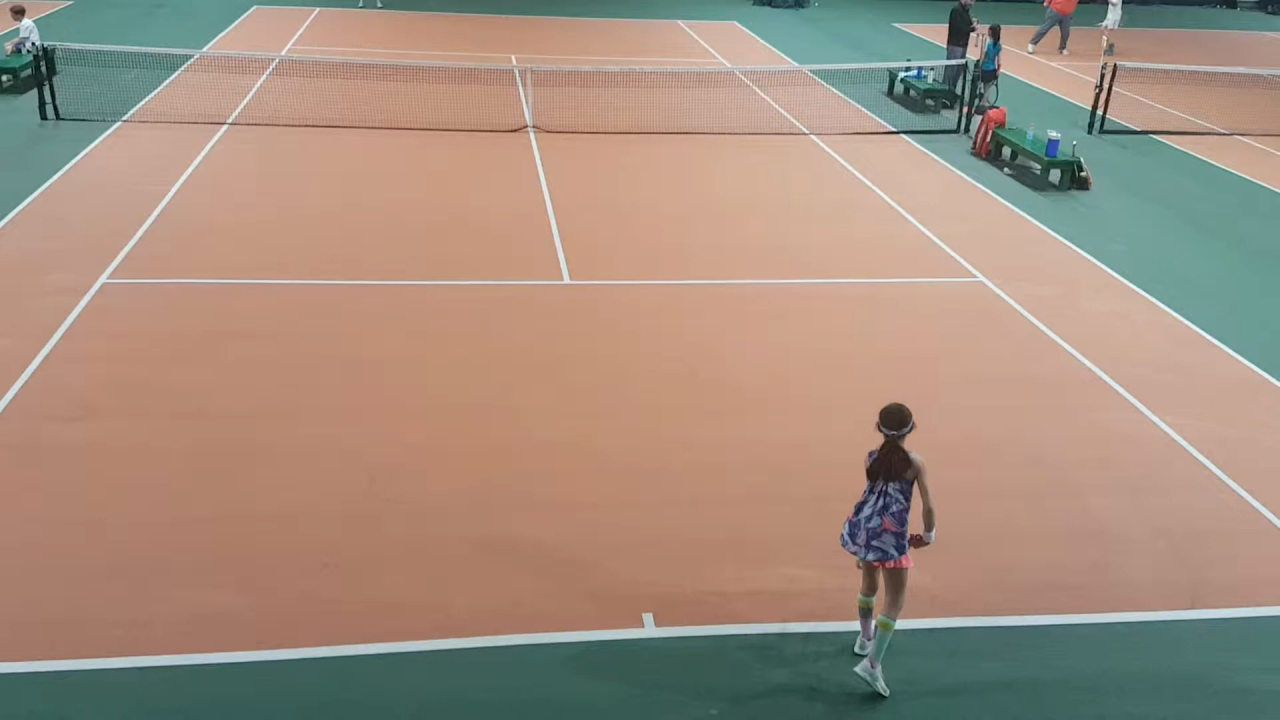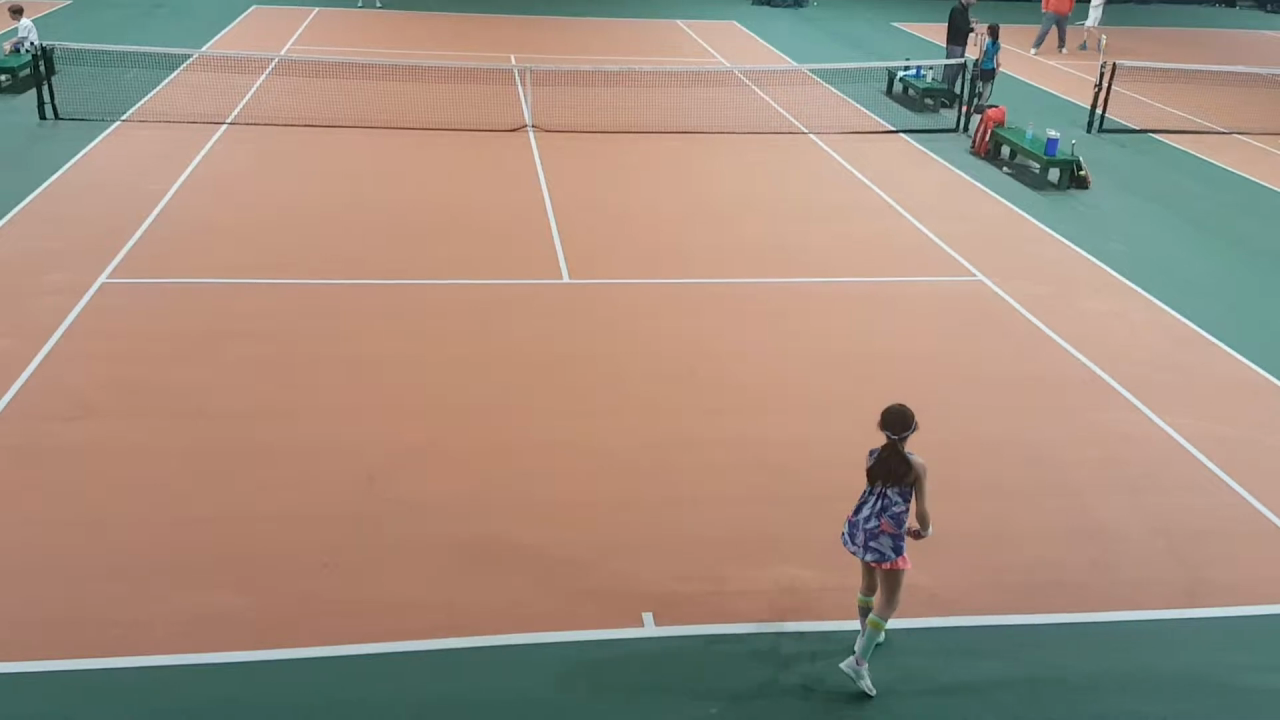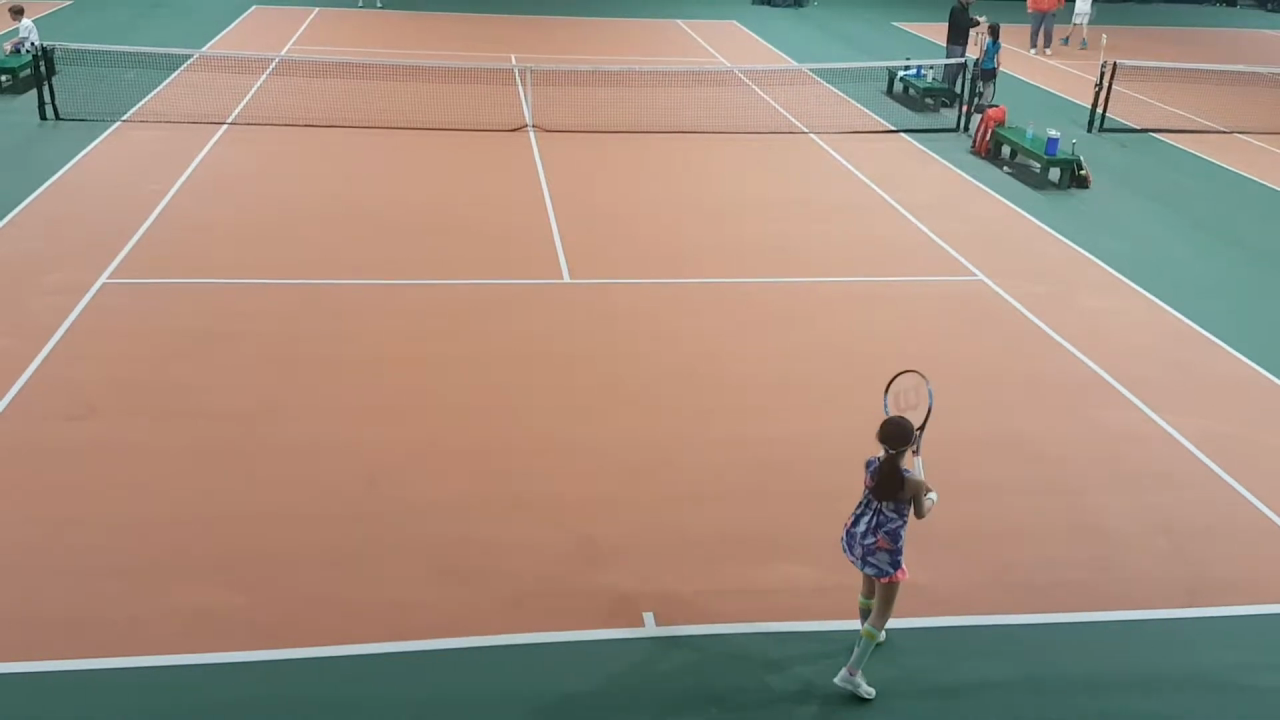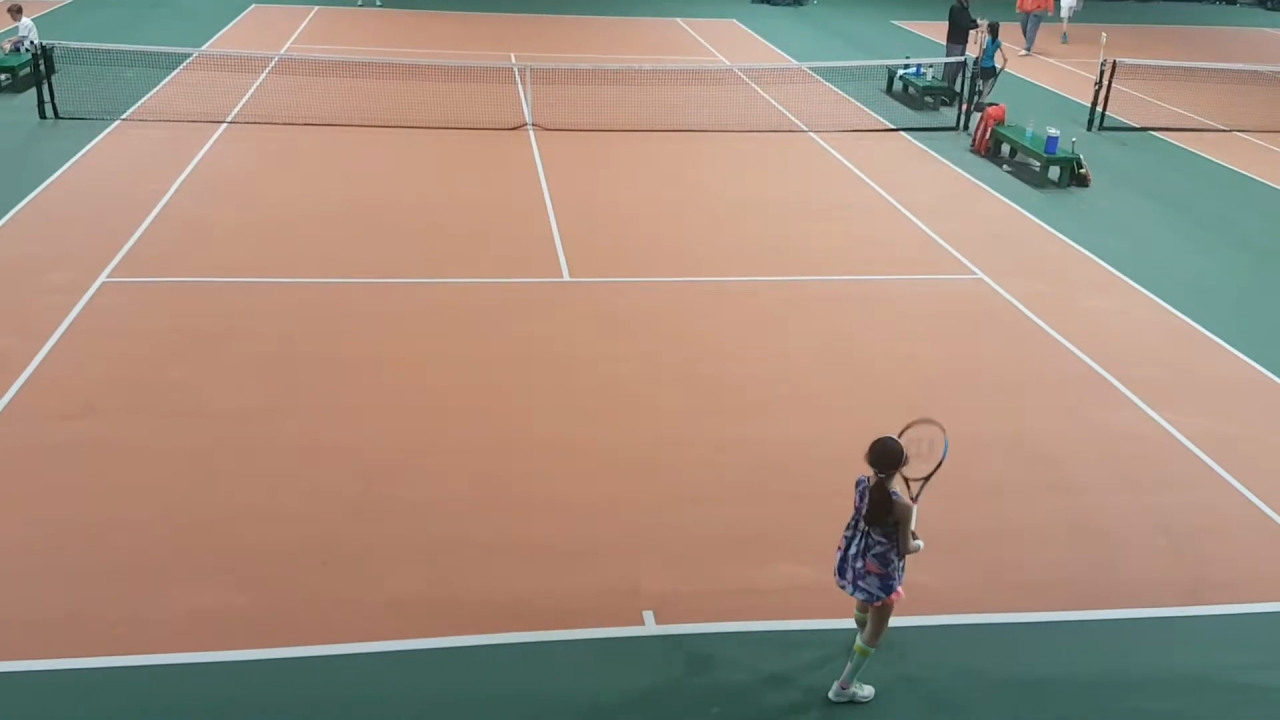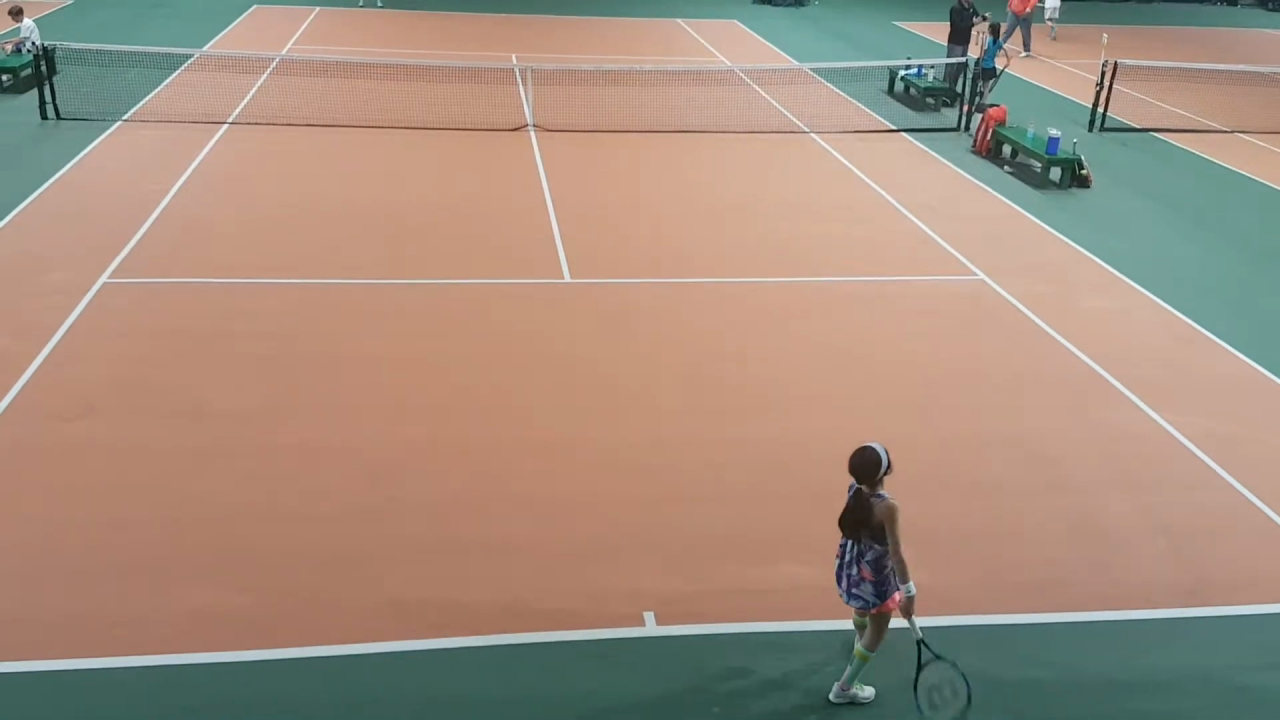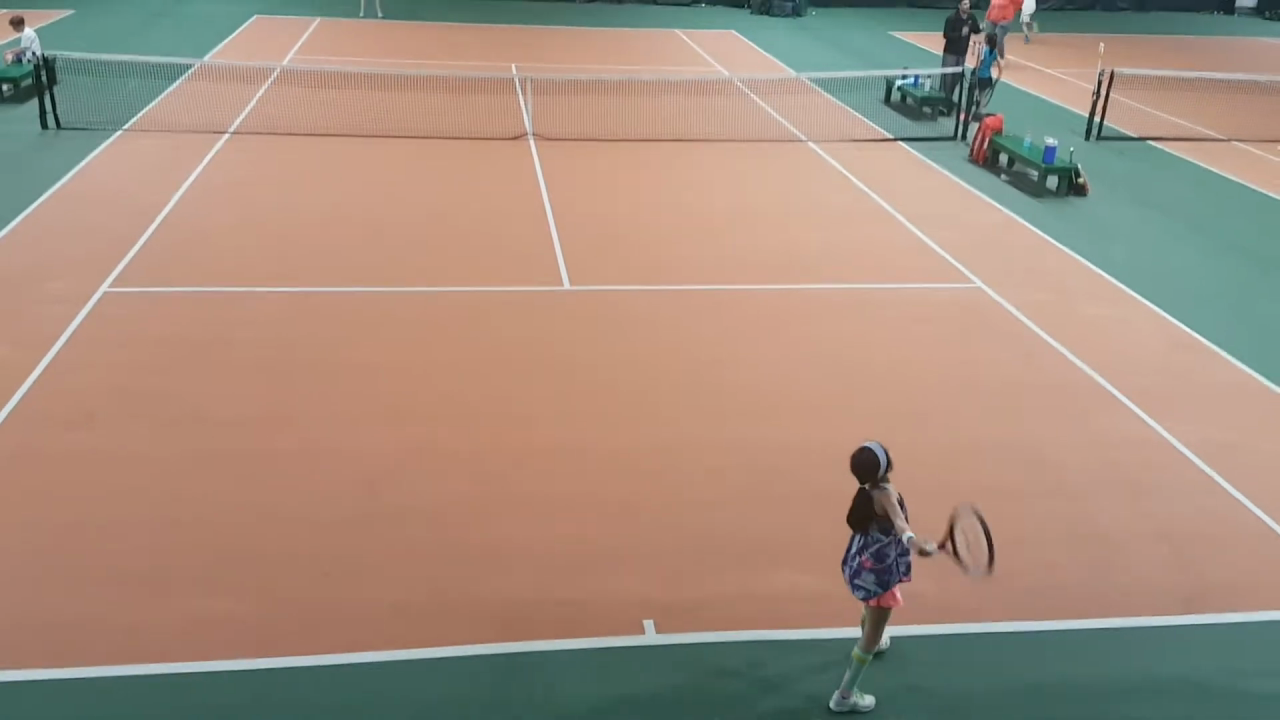
dt=0.4s
person 1, frame 1
left shoulder: (871, 459)
right shoulder: (915, 462)
right elbow: (928, 506)
right wrist: (929, 535)
left hip: (861, 526)
right hip: (888, 534)
left knee: (869, 583)
right knee: (894, 600)
left ankle: (866, 637)
right ankle: (872, 663)
person 1, frame 2
left shoulder: (873, 456)
right shoulder: (916, 465)
right elbow: (921, 510)
right wrist: (925, 530)
left hip: (860, 526)
right hip: (886, 535)
left knee: (869, 583)
right knee: (888, 600)
left ankle: (867, 635)
right ankle: (859, 661)
person 1, frame 3
left shoulder: (870, 465)
right shoulder: (914, 482)
right elbow: (920, 514)
right wrist: (932, 496)
left hip: (857, 536)
right hip: (884, 547)
left knee: (869, 586)
right knee: (882, 611)
left ankle: (869, 634)
right ankle: (851, 672)
person 1, frame 4
left shoulder: (860, 484)
right shoulder: (902, 506)
right elbow: (903, 548)
right wrist: (918, 543)
left hip: (850, 559)
right hip: (878, 570)
left knee: (865, 600)
right knee: (877, 629)
left ankle: (863, 636)
right ankle: (844, 686)
person 1, frame 5
left shoulder: (854, 491)
right shoulder: (887, 507)
right elbow: (895, 553)
right wrist: (908, 591)
left hip: (849, 569)
right hip: (874, 578)
left knee: (862, 607)
right knee: (877, 633)
left ankle: (861, 639)
right ankle: (845, 688)
person 1, frame 6
left shoulder: (867, 491)
right shoulder: (885, 494)
right elbow: (899, 523)
right wrist: (915, 541)
left hip: (859, 564)
right hip: (878, 572)
left knee: (873, 608)
right knee: (874, 630)
left ankle: (871, 643)
right ankle: (845, 695)
